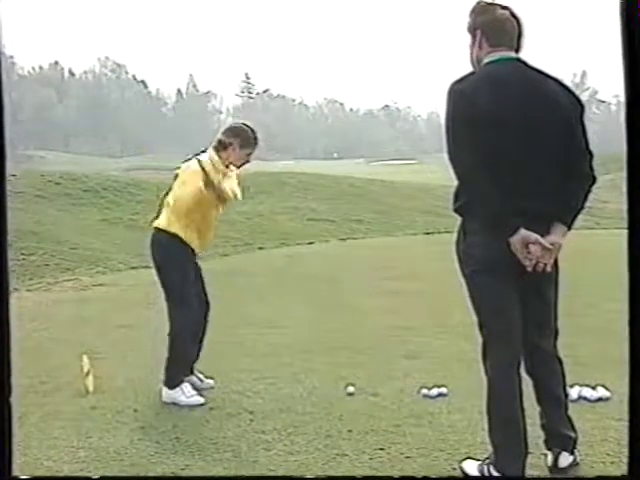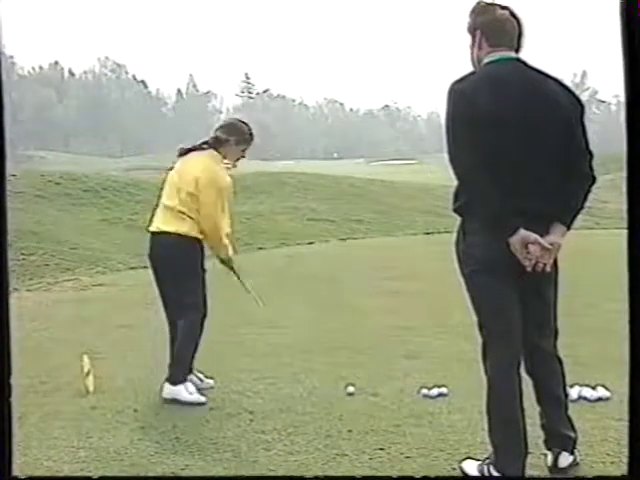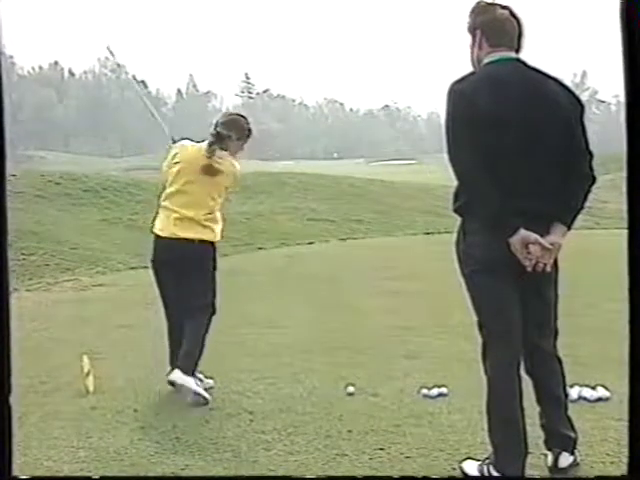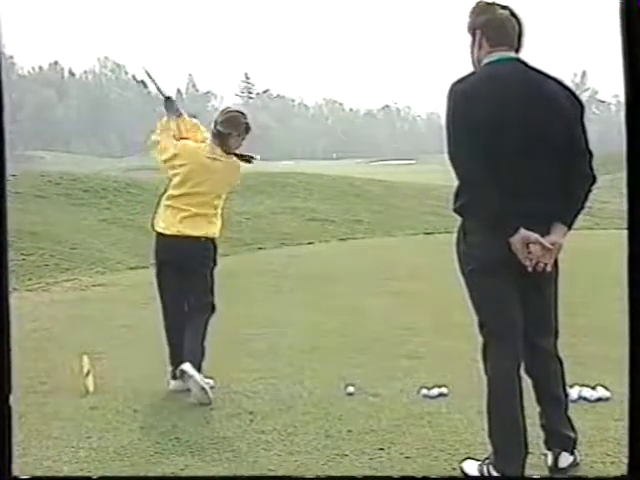
dt=0.2s
person 1, frame 1
left shoulder: (467, 91)
right shoulder: (559, 93)
left elbow: (470, 173)
right elbow: (582, 171)
left wrist: (510, 231)
right wrist: (556, 228)
left hip: (488, 237)
right hip: (543, 236)
left knee: (502, 349)
right knee: (542, 343)
person 1, frame 2
left shoulder: (467, 91)
right shoulder: (558, 93)
left elbow: (470, 173)
right elbow: (581, 170)
left wrist: (510, 231)
right wrist: (556, 228)
left hip: (487, 236)
right hip: (542, 235)
left knee: (502, 349)
right knee: (542, 343)
person 1, frame 3
left shoulder: (467, 91)
right shoulder: (559, 93)
left elbow: (470, 173)
right elbow: (582, 170)
left wrist: (510, 231)
right wrist: (556, 228)
left hip: (487, 237)
right hip: (542, 236)
left knee: (502, 349)
right knee: (542, 343)
person 1, frame 4
left shoulder: (468, 91)
right shoulder: (558, 93)
left elbow: (471, 172)
right elbow: (582, 170)
left wrist: (511, 231)
right wrist: (557, 228)
left hip: (488, 237)
right hip: (543, 236)
left knee: (503, 349)
right knee: (542, 343)
person 2, frame 1
left shoulder: (226, 172)
right shoulder: (201, 166)
left elbow: (231, 194)
right elbow: (183, 207)
left wrist: (220, 189)
right wrist: (206, 186)
left hip: (180, 245)
right hip: (173, 243)
left knee: (198, 309)
right knee: (186, 312)
left ankle: (184, 371)
right ankle: (173, 385)
person 2, frame 2
left shoulder: (191, 156)
right shoulder: (218, 175)
right elbow: (213, 221)
left wrist: (225, 240)
right wrist: (224, 250)
left hip: (159, 240)
right hip: (185, 244)
left knee: (177, 310)
right knee: (192, 310)
left ankle: (182, 372)
right ankle: (176, 381)
person 2, frame 3
left shoulder: (182, 152)
right shoulder: (231, 169)
left hip: (164, 242)
right hip: (198, 246)
left knee: (176, 309)
right knee: (200, 311)
left ankle: (181, 370)
right ankle: (184, 370)
person 2, frame 4
left shoulder: (186, 152)
right shoulder: (233, 167)
left elbow: (160, 146)
left wrist: (170, 118)
right wrist: (184, 121)
left hip: (167, 240)
right hip: (199, 244)
left knee: (174, 308)
right knee: (199, 308)
left ankle: (179, 372)
right ankle: (190, 365)
